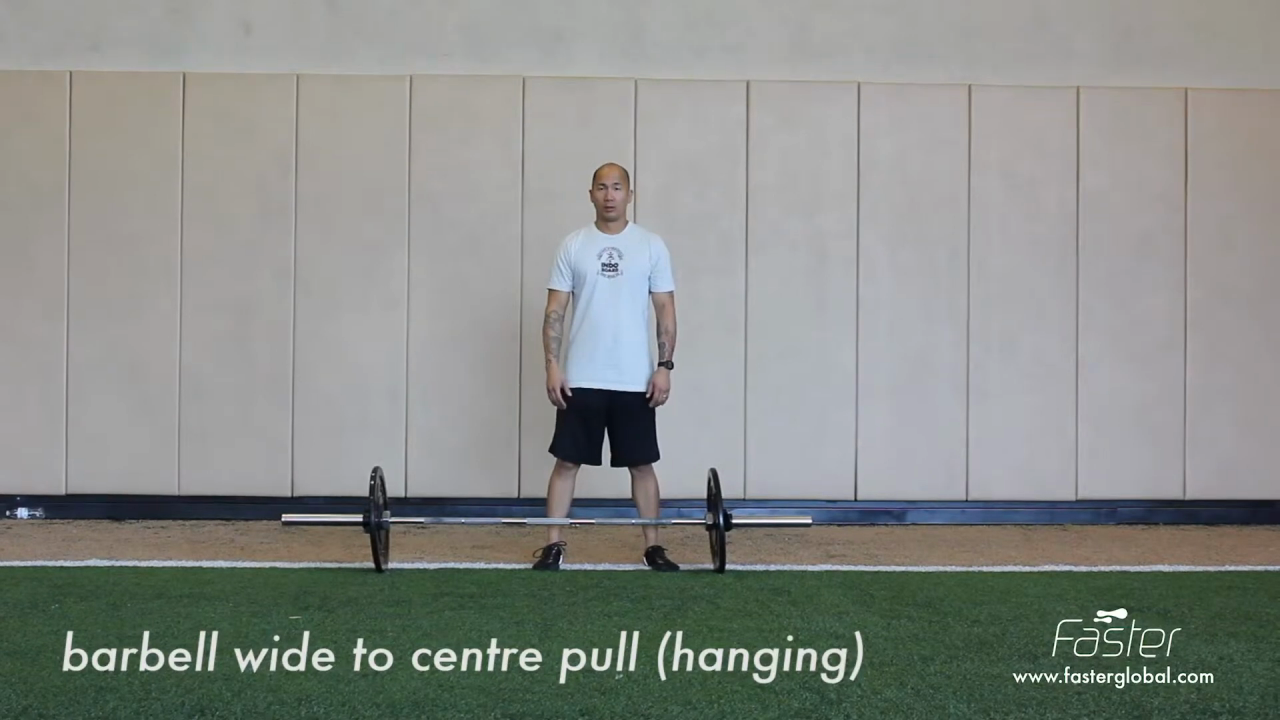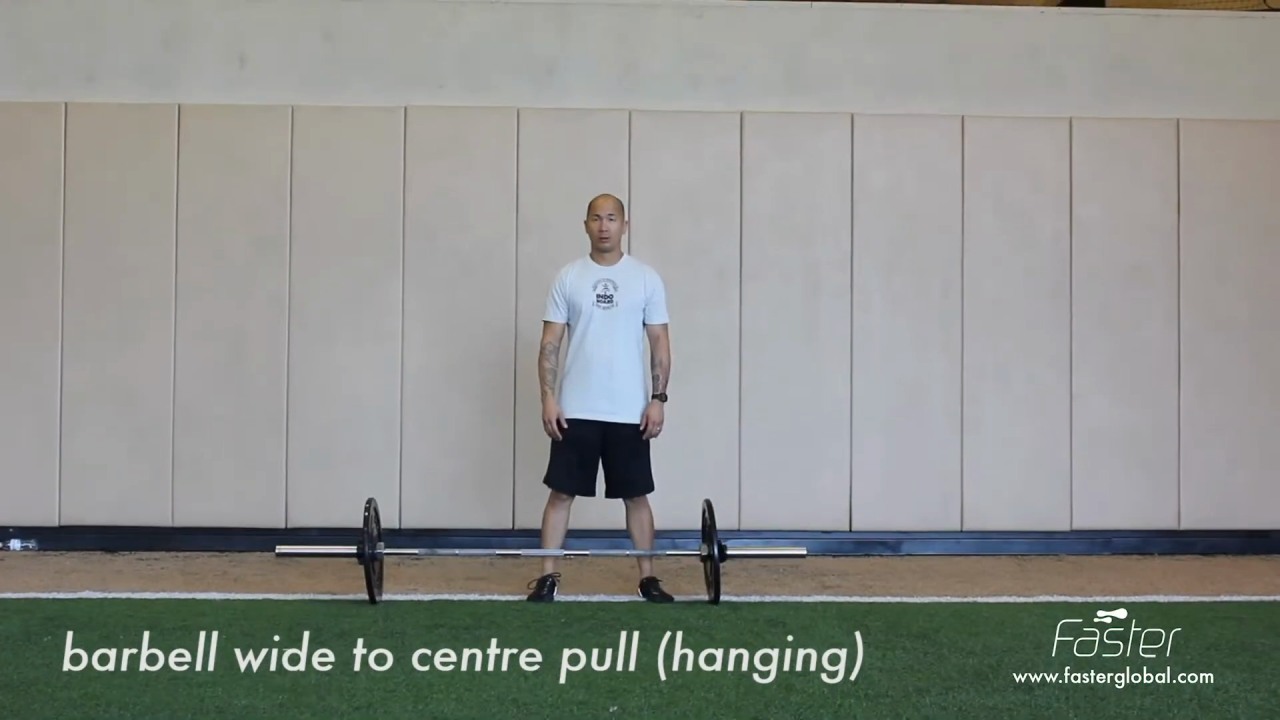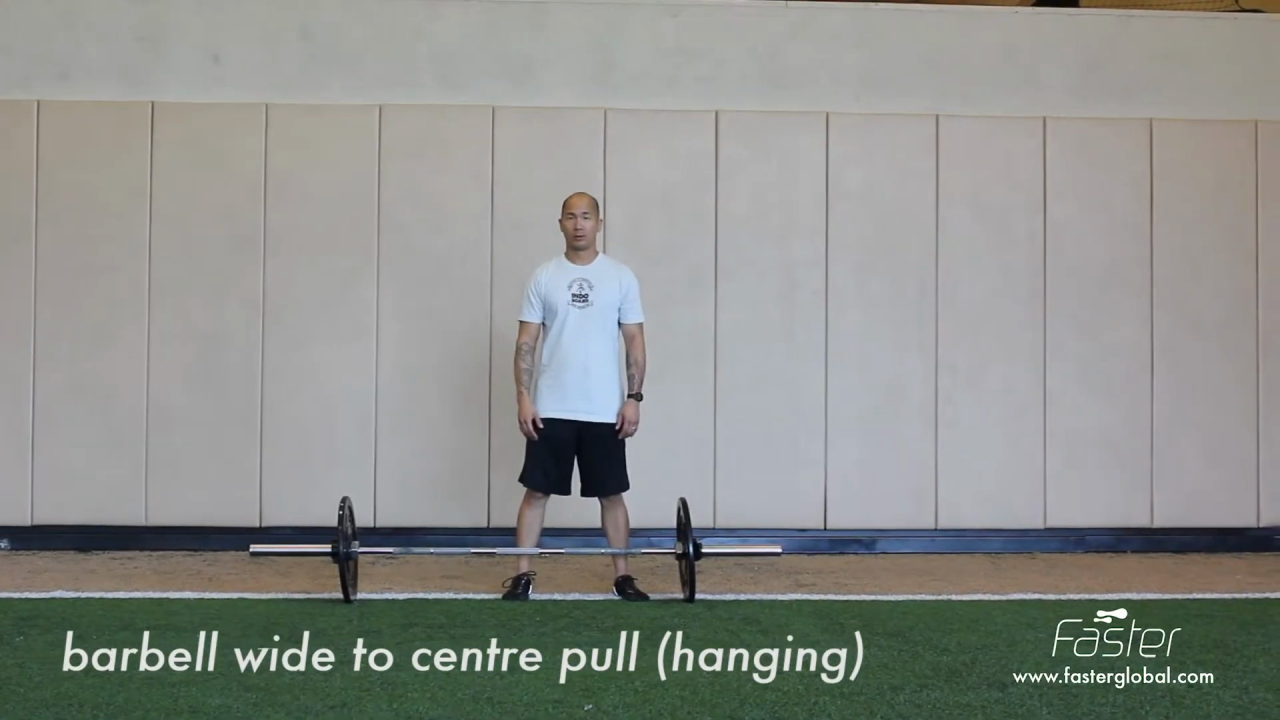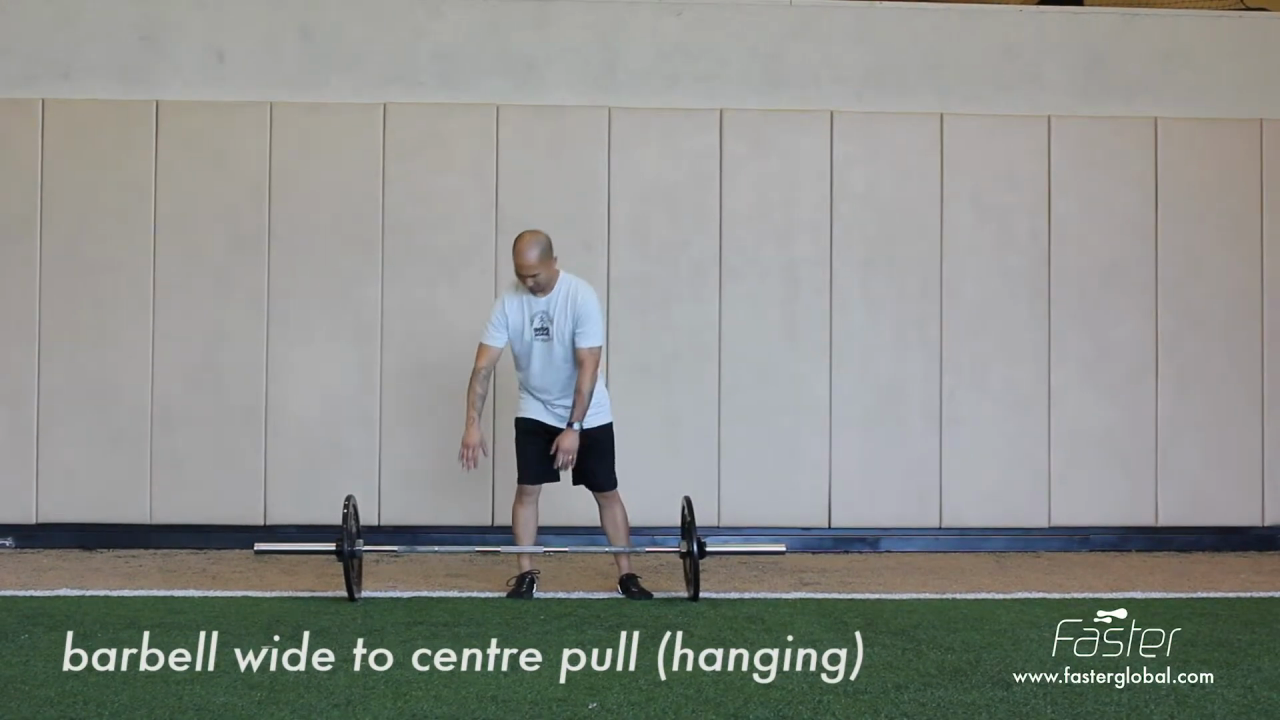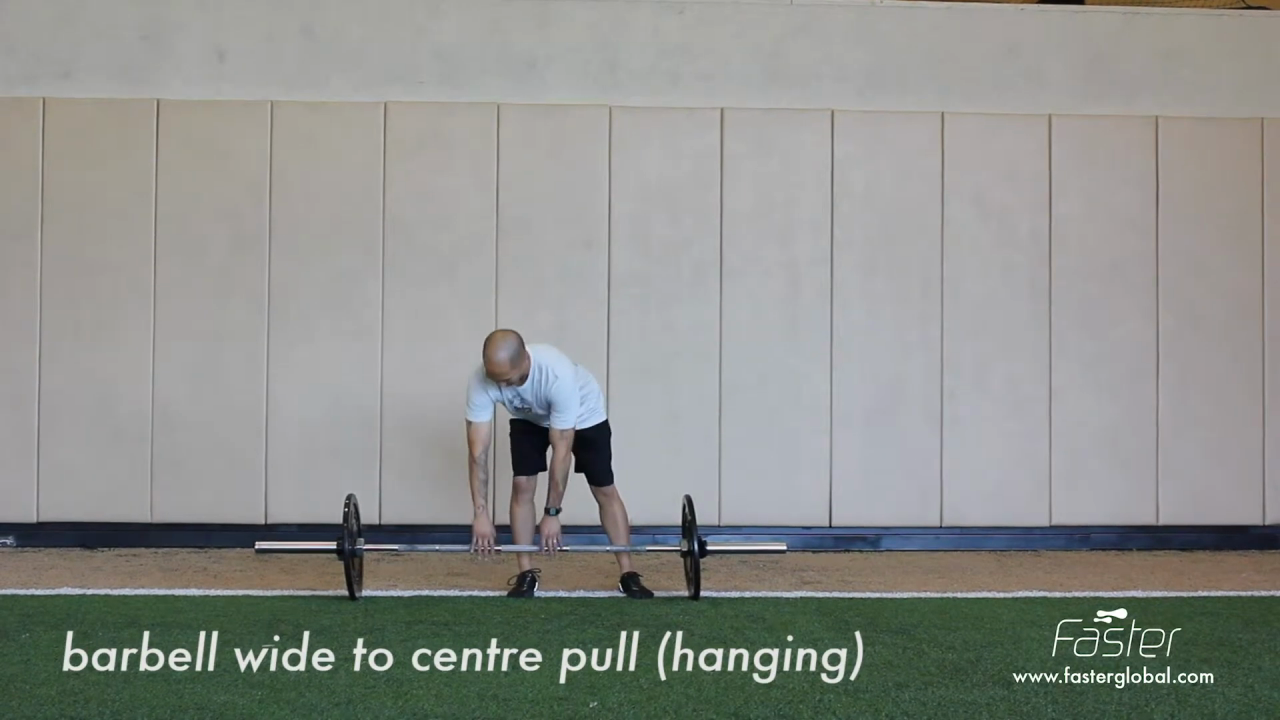
dt=1s
person 1, frame 1
left shoulder: (652, 245)
right shoulder: (572, 245)
left elbow: (665, 310)
right elbow: (555, 310)
left wrist: (664, 366)
right wrist: (552, 365)
left hip: (634, 380)
right hip: (582, 378)
left knee: (642, 462)
right knee: (567, 460)
left ankle: (653, 546)
right ankle: (554, 544)
person 1, frame 2
left shoulder: (646, 277)
right shoulder: (568, 277)
left elbow: (659, 342)
right elbow: (550, 342)
left wrist: (657, 399)
right wrist: (548, 398)
left hip: (629, 412)
right hip: (576, 411)
left knee: (636, 494)
right knee: (561, 492)
left ankle: (647, 577)
right ankle: (548, 575)
person 1, frame 3
left shoulder: (620, 276)
right shoulder: (543, 276)
left elbow: (634, 341)
right elbow: (526, 342)
left wrist: (633, 398)
right wrist: (523, 398)
left hip: (604, 411)
right hip: (551, 409)
left knee: (611, 494)
right knee: (536, 491)
left ankle: (622, 575)
right ankle: (523, 575)
person 1, frame 4
left shoulder: (581, 297)
right shoulder: (508, 302)
left elbow: (588, 367)
right elbow: (483, 365)
left wrist: (574, 428)
right wrist: (472, 424)
left hip: (588, 415)
right hip: (535, 411)
left knee: (606, 491)
right knee: (527, 489)
left ankle: (626, 574)
right ankle: (526, 574)
person 1, frame 5
left shoulder: (559, 373)
right shoulder: (481, 381)
left elbow: (562, 450)
right elbow: (478, 451)
left wrist: (552, 513)
right wrist: (481, 513)
left hip: (584, 414)
right hip: (528, 418)
left knee: (604, 489)
right knee: (522, 485)
left ankle: (628, 574)
right ankle: (526, 574)
